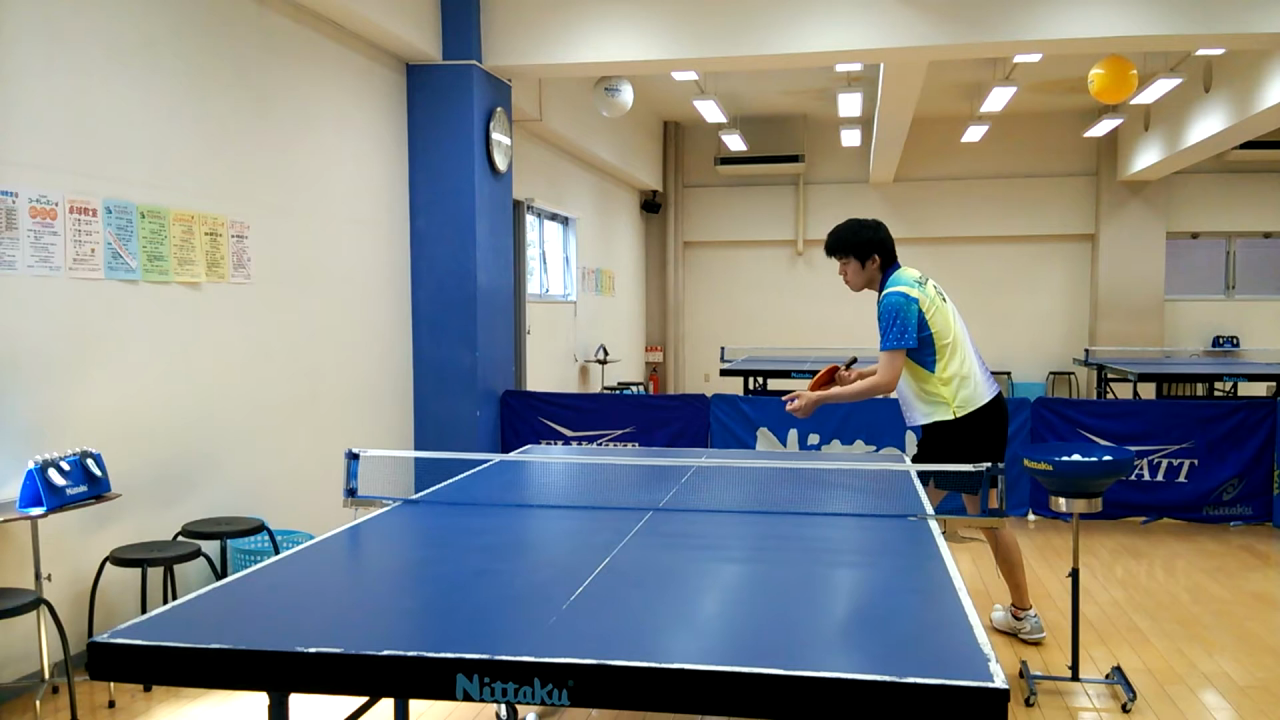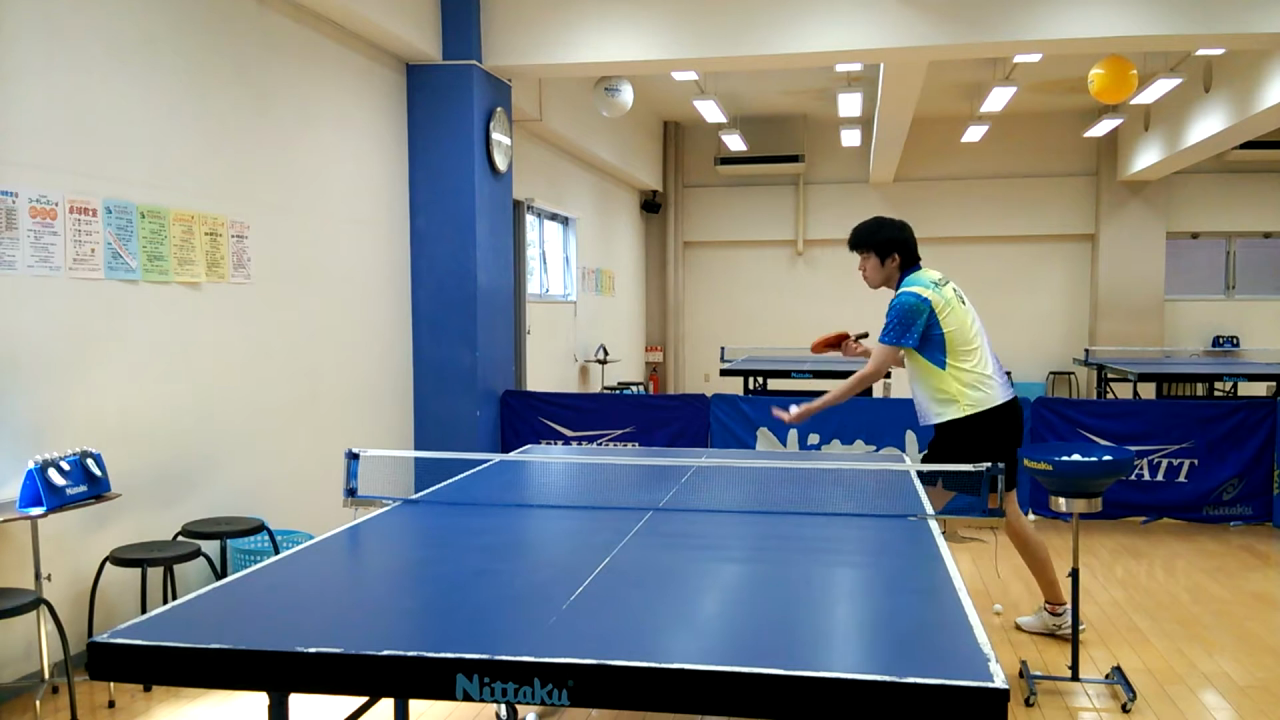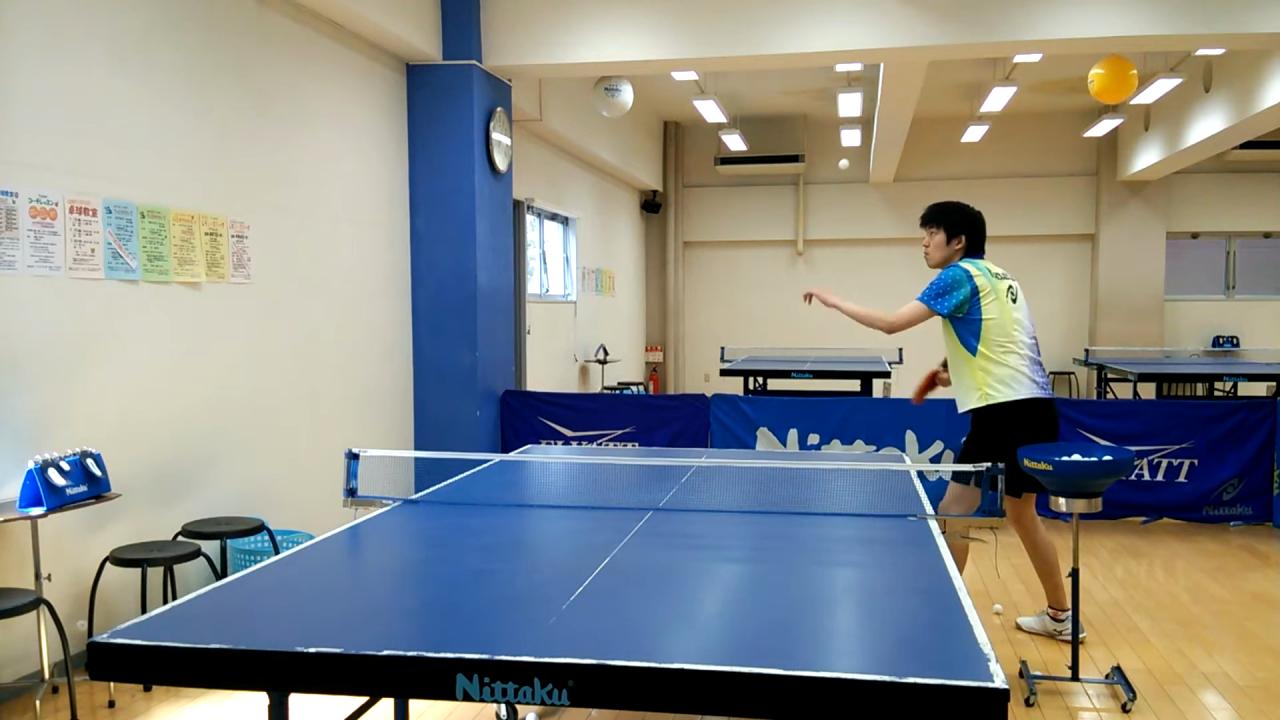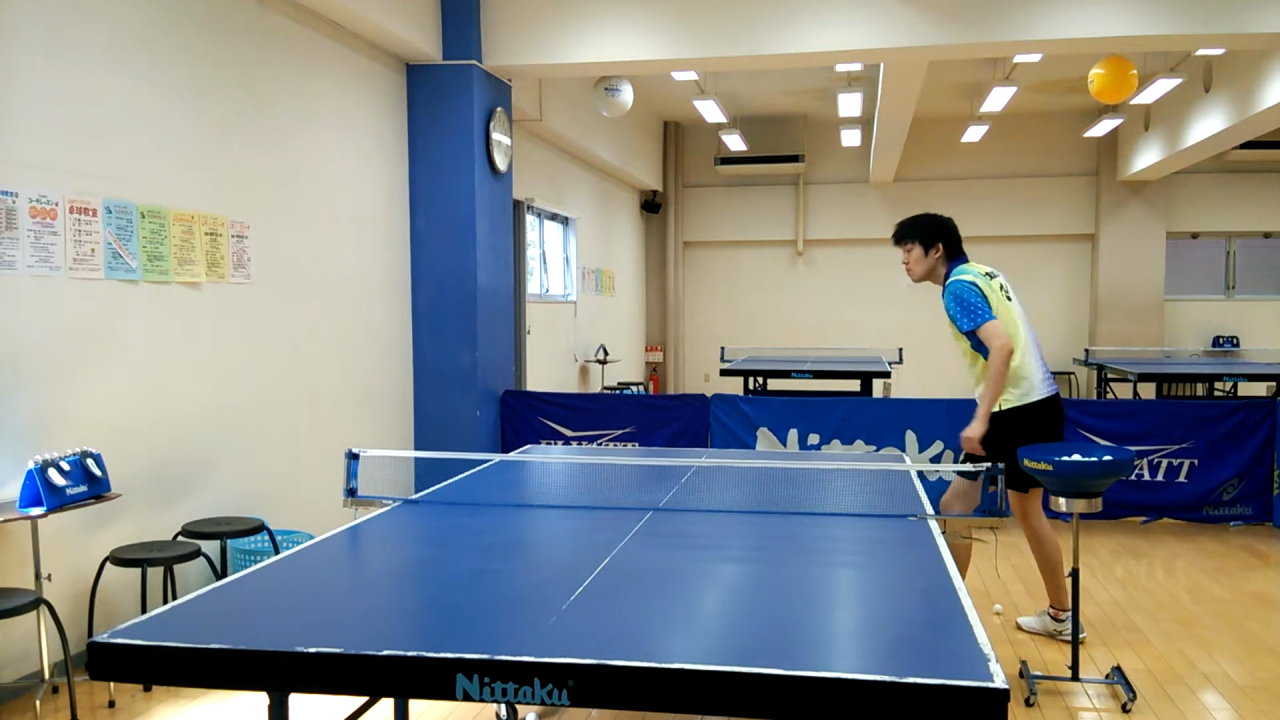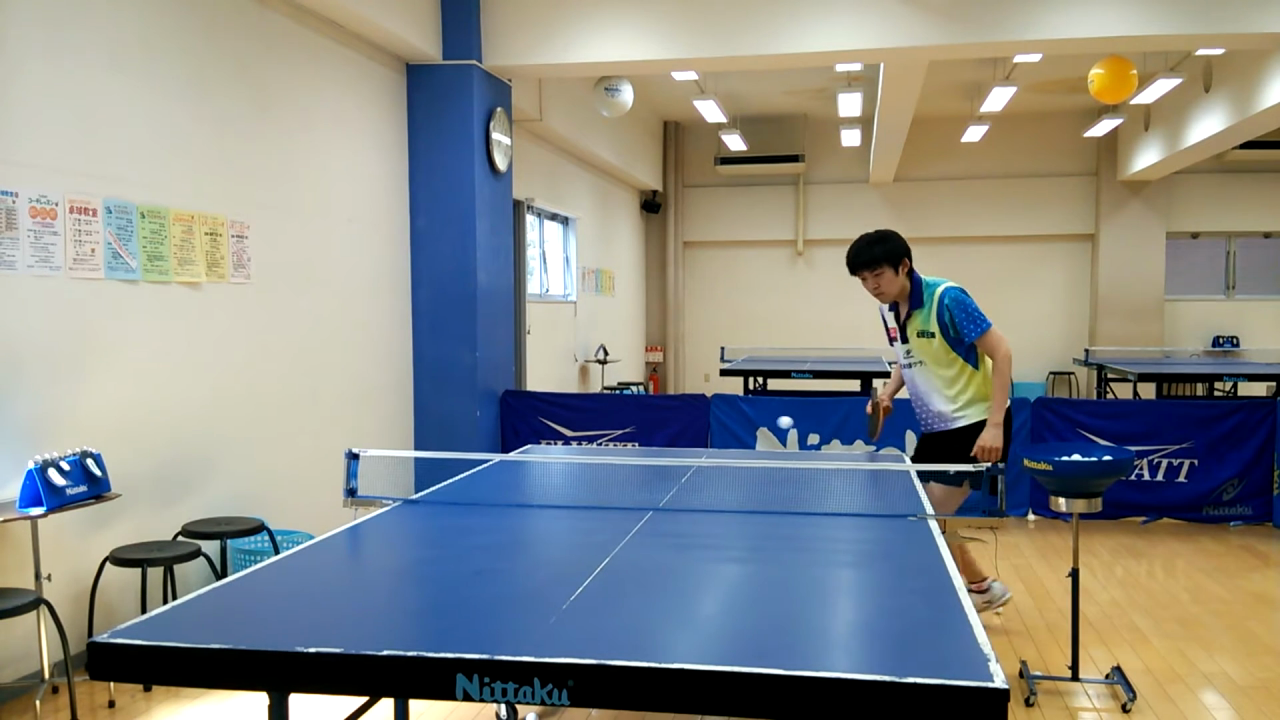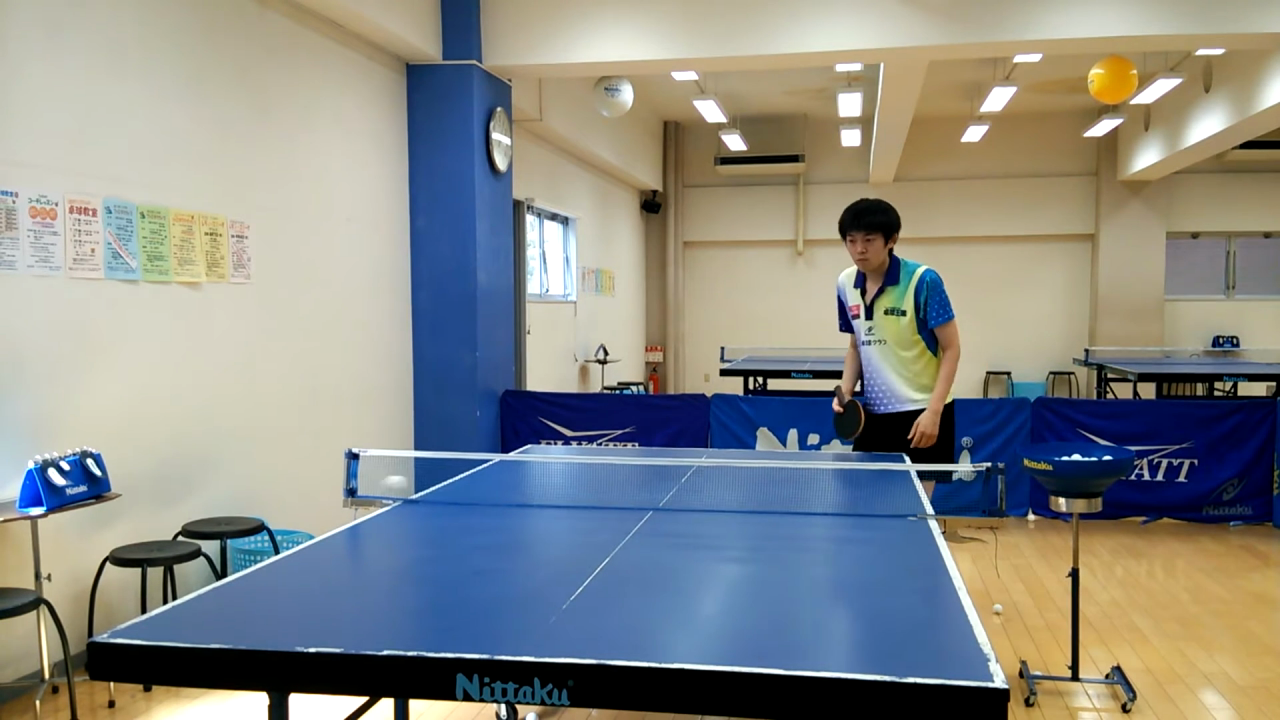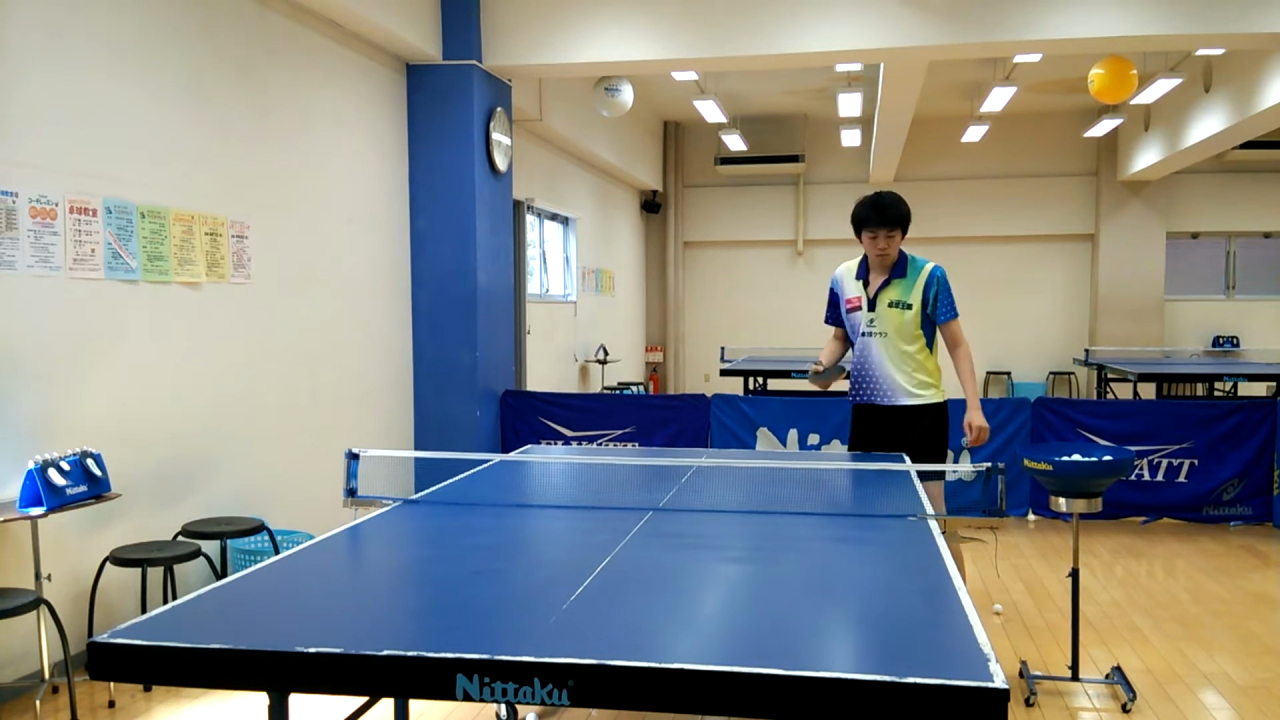
dt=0.4s
person 1, frame 1
left shoulder: (896, 299)
right shoulder: (912, 280)
left elbow: (887, 382)
left wrist: (821, 398)
right wrist: (859, 374)
left hip: (959, 421)
right hip: (984, 409)
right knee: (986, 512)
right ankle: (1023, 614)
person 1, frame 2
left shoulder: (910, 298)
right shoulder: (934, 284)
left elbow: (872, 374)
left wrist: (811, 408)
right wrist: (869, 350)
left hip: (972, 421)
right hip: (1000, 411)
right knee: (1008, 512)
right ankle: (1059, 611)
person 1, frame 3
left shoulder: (960, 275)
right shoulder: (1000, 279)
left elbow: (894, 322)
left wrist: (833, 300)
right wrist: (960, 371)
left hip: (1002, 414)
right hip: (1037, 408)
left knee: (954, 513)
right knee: (1023, 513)
right ankle: (1060, 614)
person 1, frame 4
left shoulder: (959, 288)
right shoulder: (986, 275)
left elbow: (999, 348)
right elbow: (1011, 329)
left wrist: (981, 419)
left hip: (1016, 416)
right hip: (1041, 408)
left knee: (953, 510)
right knee: (1028, 512)
right ankle: (1060, 615)
person 1, frame 5
left shoulder: (947, 298)
right shoulder: (888, 306)
left elbow: (1000, 353)
left wrist: (995, 425)
right wrist: (887, 392)
left hip: (971, 422)
right hip: (936, 426)
left knee: (931, 519)
right ankle: (982, 585)
person 1, frame 6
left shoulder: (923, 282)
right shoulder: (846, 285)
left elbow: (951, 349)
left wrist: (934, 410)
right wrist: (845, 392)
left hip: (920, 413)
right hip: (874, 415)
person 1, frame 7
left shoulder: (930, 276)
right shoulder: (843, 278)
left elbow: (957, 344)
left wrist: (973, 406)
right wrist: (825, 363)
left hip: (921, 409)
right hip: (867, 409)
left knee: (931, 516)
